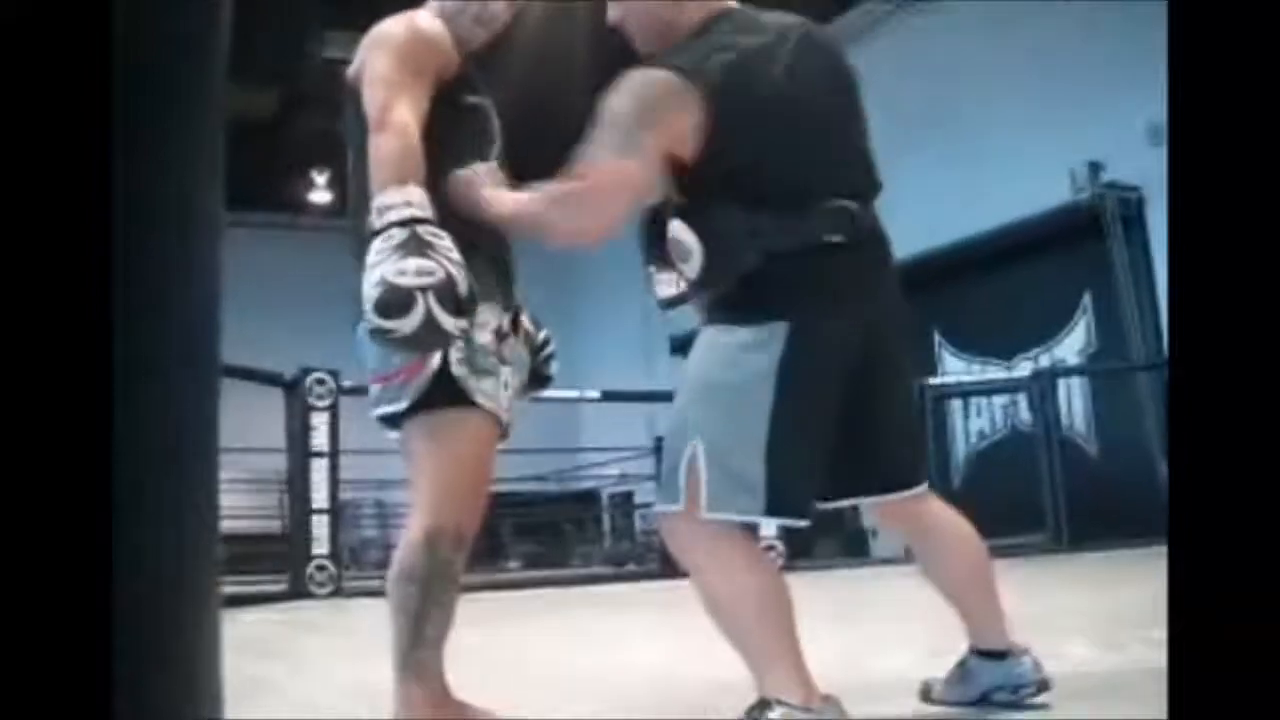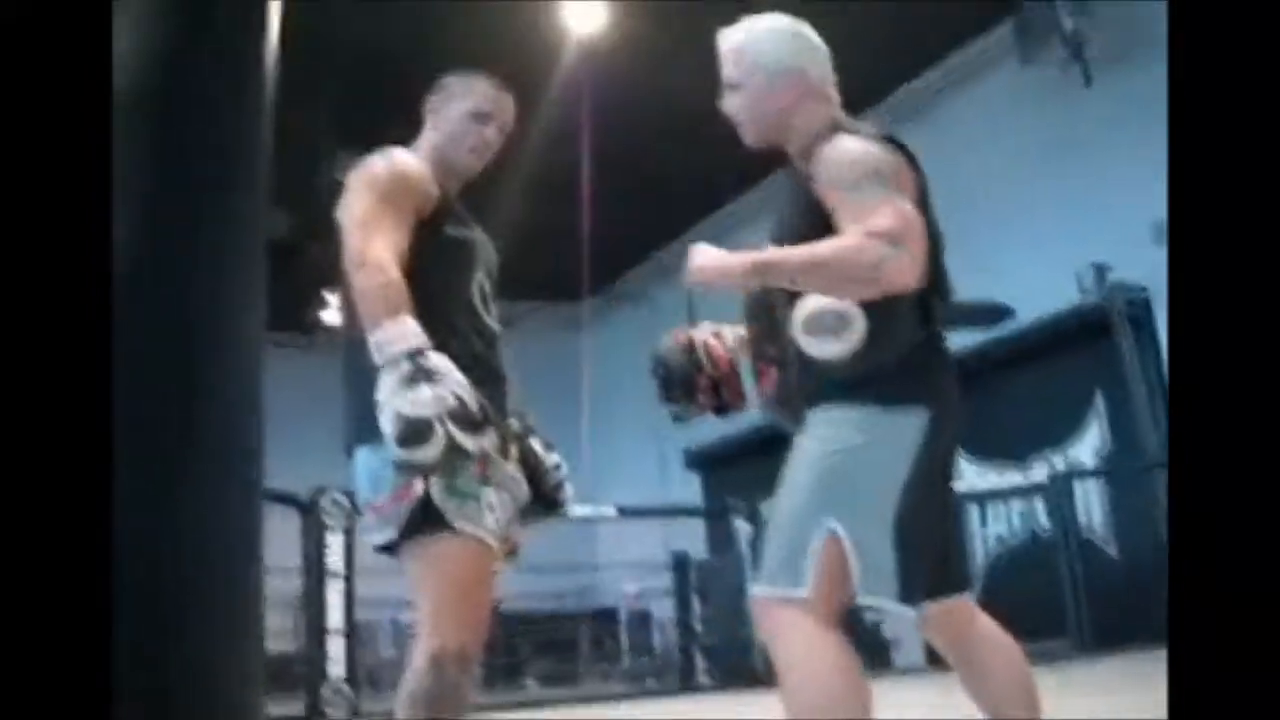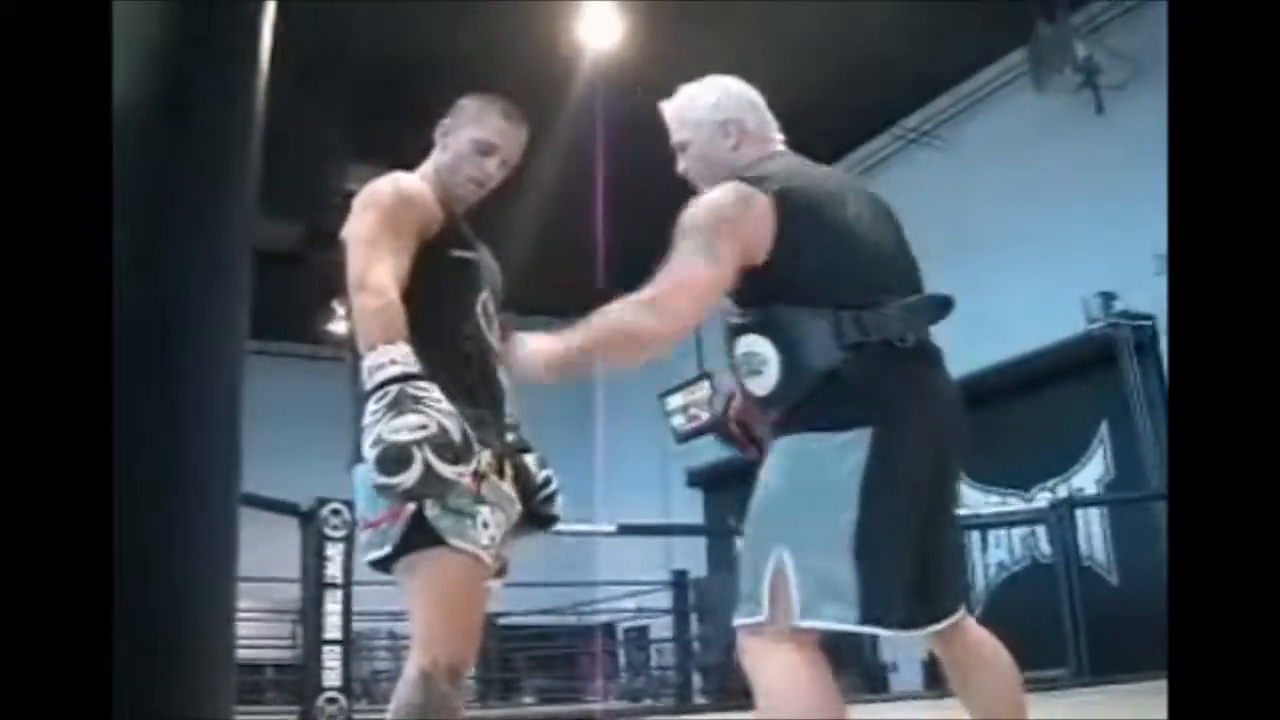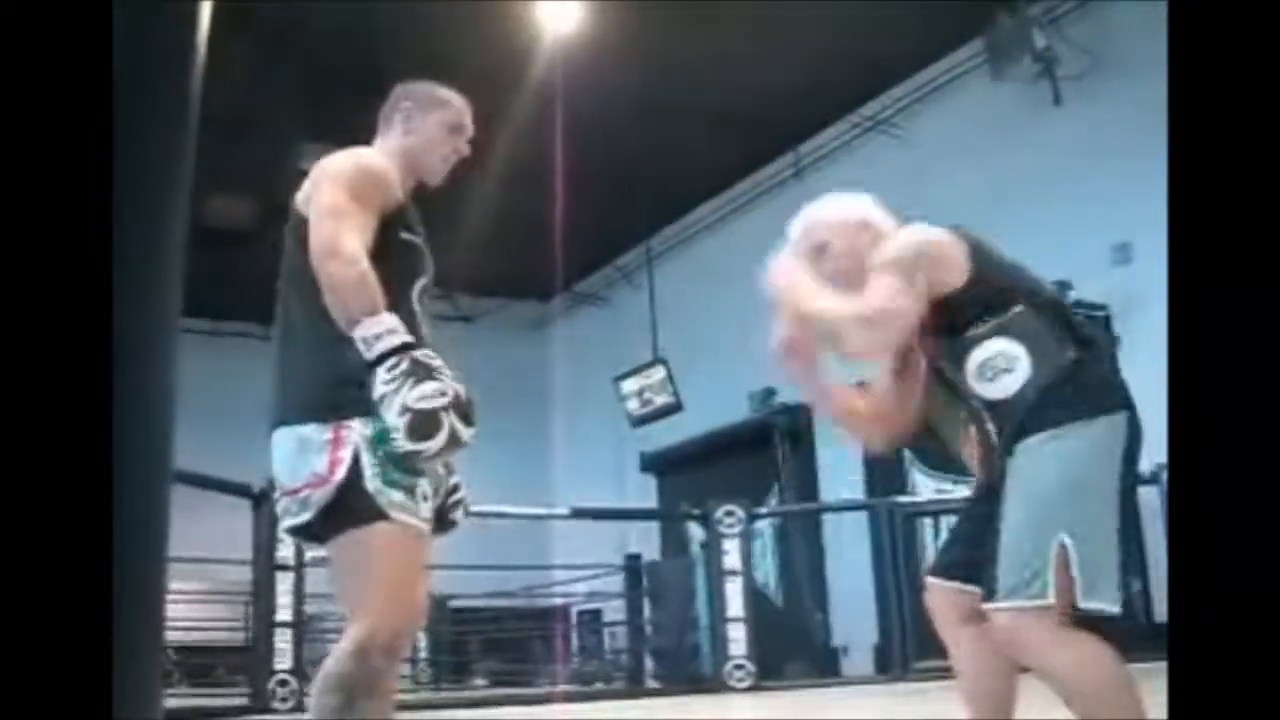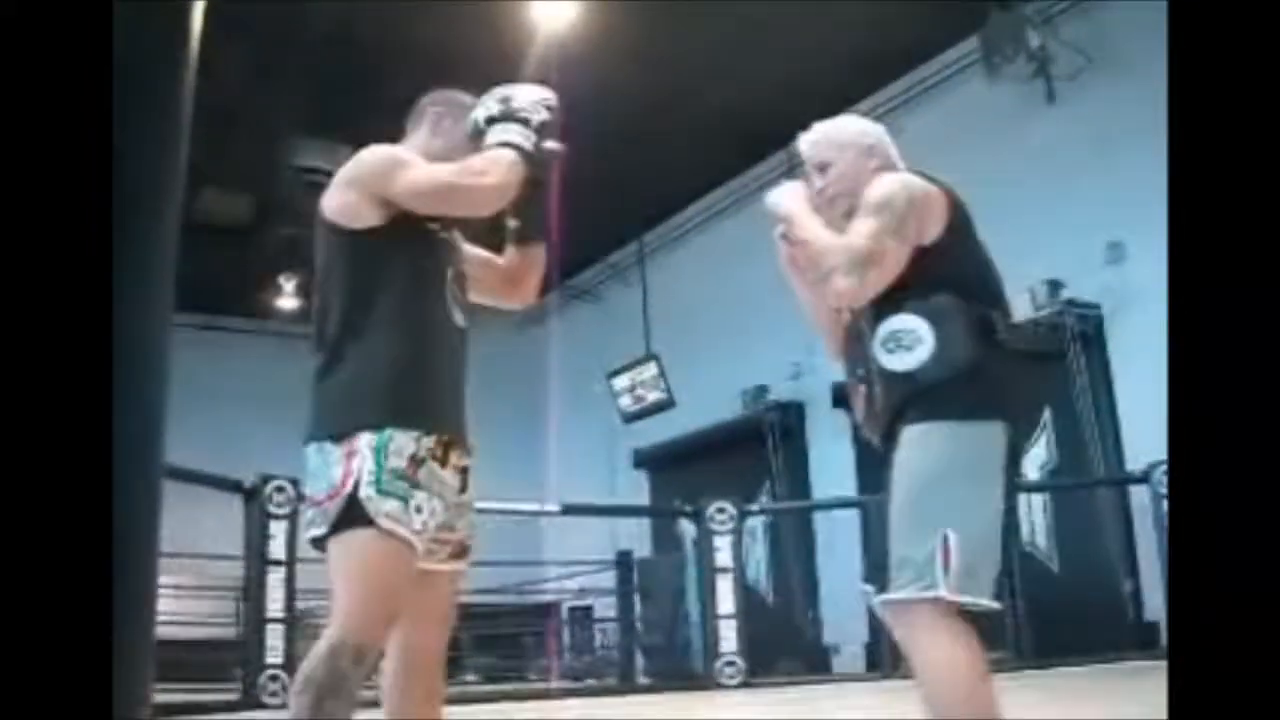
dt=1s
person 1, frame 1
left shoulder: (462, 76)
right elbow: (391, 127)
left wrist: (508, 312)
right wrist: (404, 229)
left hip: (470, 300)
right hip: (426, 298)
left knee: (454, 510)
right knee: (448, 507)
person 1, frame 2
left shoulder: (460, 224)
right shoulder: (394, 176)
right elbow: (370, 267)
left wrist: (515, 437)
right wrist: (411, 366)
left hip: (469, 433)
right hip: (420, 421)
left knee: (460, 635)
right knee: (452, 635)
person 1, frame 3
left shoulder: (468, 247)
right shoulder: (398, 198)
right elbow: (372, 292)
left wrist: (513, 448)
right wrist: (396, 396)
left hip: (468, 450)
right hip: (423, 444)
left knee: (450, 653)
right knee: (443, 651)
person 1, frame 4
left shoulder: (399, 218)
right shoulder: (359, 170)
right elbow: (338, 260)
left wrist: (431, 460)
right wrist: (399, 362)
left hip: (371, 423)
right hip: (343, 417)
left knee: (383, 626)
right knee: (387, 621)
person 1, frame 5
left shoulder: (437, 235)
right shoulder: (376, 167)
left elbow: (517, 288)
right elbow: (483, 188)
left wrist: (531, 202)
right wrist: (513, 131)
left hip: (435, 439)
right hip: (374, 431)
left knee: (426, 633)
right knee: (360, 628)
person 2, frame 1
left shoulder: (659, 88)
left elbow: (581, 213)
left wrist: (491, 201)
left hip: (773, 311)
right hip: (863, 289)
left knee: (697, 525)
right knee: (903, 494)
right ankle: (1000, 660)
person 2, frame 2
left shoulder: (851, 158)
right shoulder: (824, 168)
left elbow: (892, 259)
left wrist: (741, 268)
right wrist: (745, 339)
left hip: (875, 405)
right hip: (881, 407)
left knee: (791, 604)
right knee: (946, 609)
person 2, frame 3
left shoulder: (729, 204)
right shoulder: (846, 192)
left elbow: (658, 316)
left wrist: (554, 354)
left hip: (842, 422)
right hip: (920, 409)
left knee: (773, 633)
right knee: (944, 619)
person 2, frame 4
left shoulder: (912, 249)
right shoulder: (905, 339)
left elbow: (872, 329)
right elbow: (884, 427)
left wrist: (795, 282)
right wrist: (808, 366)
left hip: (1069, 422)
right hip: (1027, 440)
left knee: (1023, 619)
right knee: (953, 599)
person 2, frame 5
left shoulder: (900, 192)
right shoulder: (882, 229)
left elbow: (848, 280)
right elbow: (847, 338)
left wrist: (795, 213)
right wrist: (795, 260)
left hip: (952, 416)
right hip: (935, 421)
left knee: (920, 610)
right knee: (927, 611)
